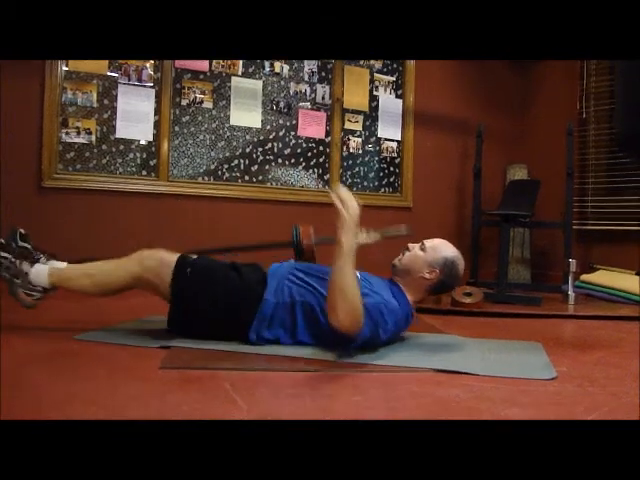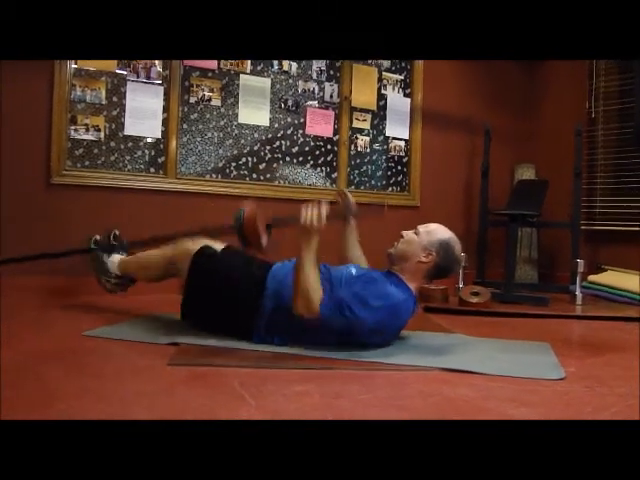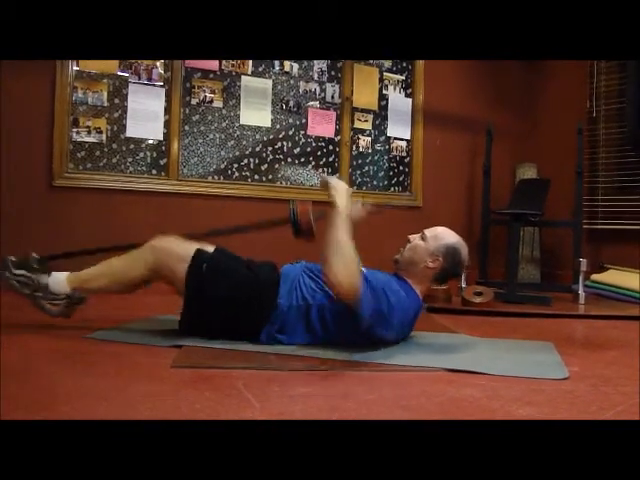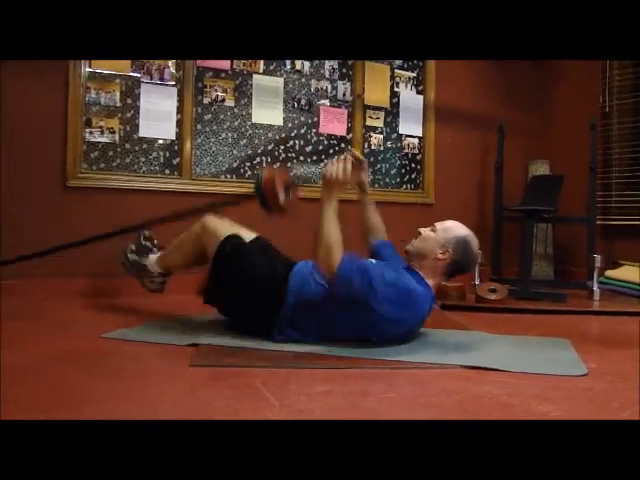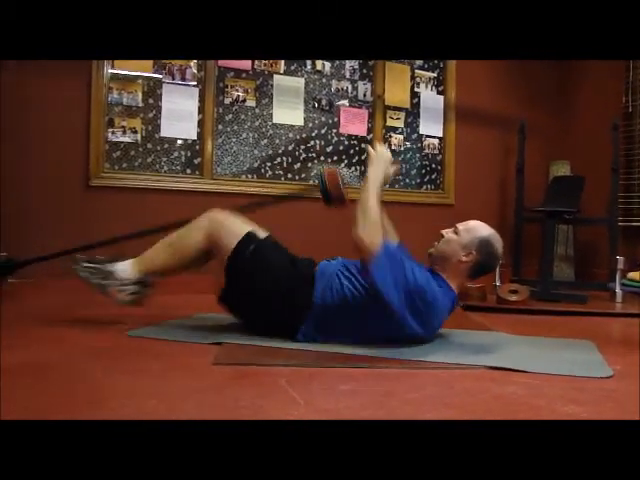
dt=1s
person 1, frame 1
left shoulder: (388, 311)
right shoulder: (389, 292)
left elbow: (342, 319)
left wrist: (344, 237)
right wrist: (349, 249)
left hip: (251, 309)
right hip: (262, 284)
left knee: (148, 263)
right knee: (157, 258)
left ankle: (39, 275)
right ankle: (47, 271)
person 1, frame 2
left shoulder: (385, 303)
right shoulder: (396, 291)
left elbow: (305, 306)
left wrist: (308, 242)
right wrist: (350, 224)
left hip: (257, 309)
right hip: (269, 280)
left knee: (183, 250)
right knee: (200, 245)
left ankle: (116, 267)
right ankle: (125, 265)
person 1, frame 3
left shoulder: (393, 304)
right shoulder: (399, 291)
left elbow: (340, 282)
left wrist: (341, 209)
right wrist: (348, 223)
left hip: (264, 312)
right hip: (273, 286)
left knee: (158, 252)
right knee: (169, 245)
left ankle: (59, 286)
right ankle: (65, 284)
person 1, frame 4
left shoulder: (400, 293)
right shoulder: (410, 284)
left elbow: (328, 263)
right elbow: (379, 242)
left wrist: (330, 195)
right wrist: (363, 189)
left hip: (274, 307)
right hip: (289, 282)
left knee: (211, 226)
right knee: (227, 232)
left ankle: (153, 266)
right ankle: (159, 261)
person 1, frame 5
left shoulder: (422, 295)
right shoulder: (434, 288)
left elbow: (365, 239)
right elbow: (384, 244)
left wrist: (375, 175)
right wrist: (377, 195)
left hip: (298, 306)
right hip: (313, 280)
left knee: (216, 221)
right knee: (222, 228)
left ankle: (125, 275)
right ankle: (132, 273)
